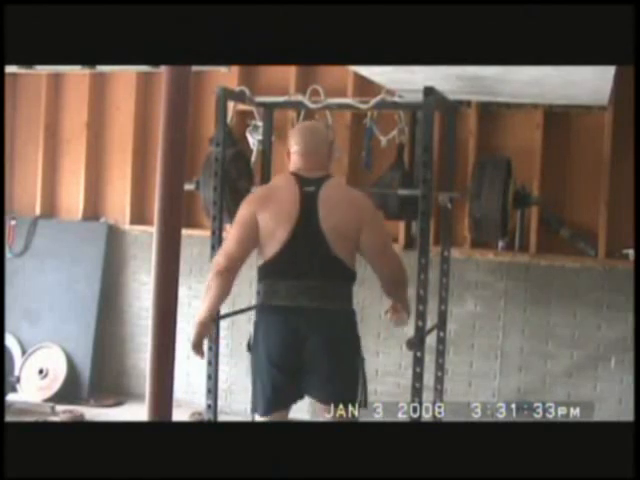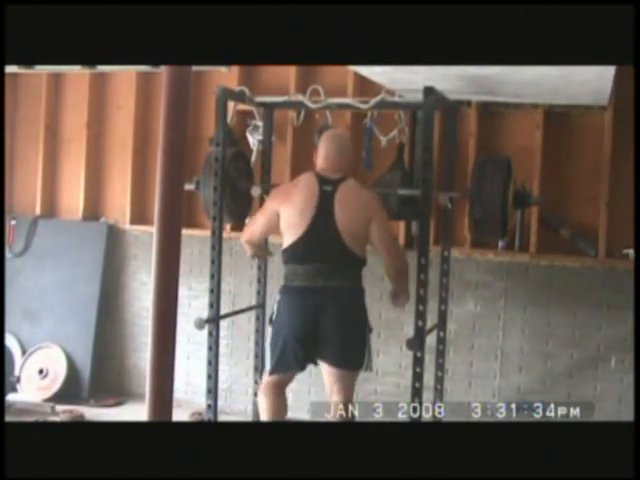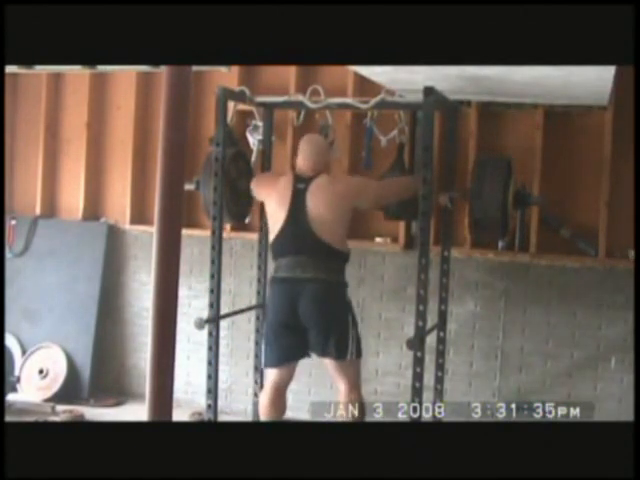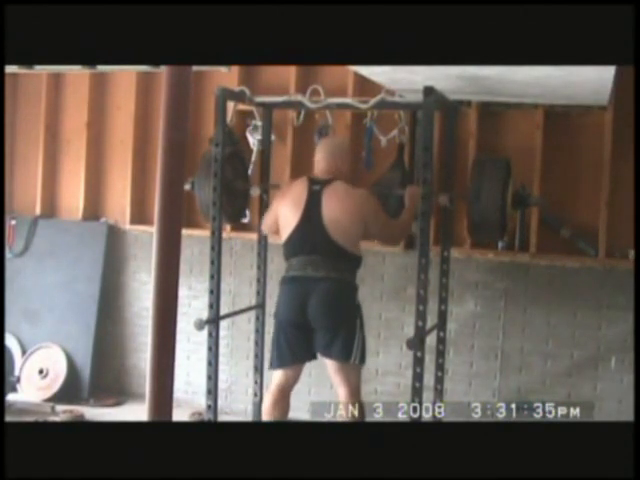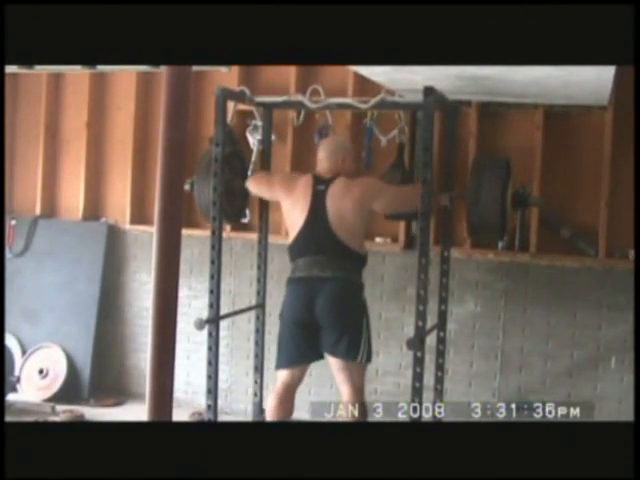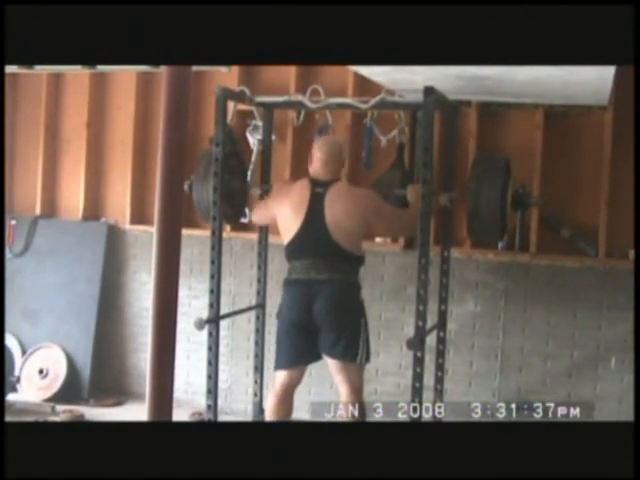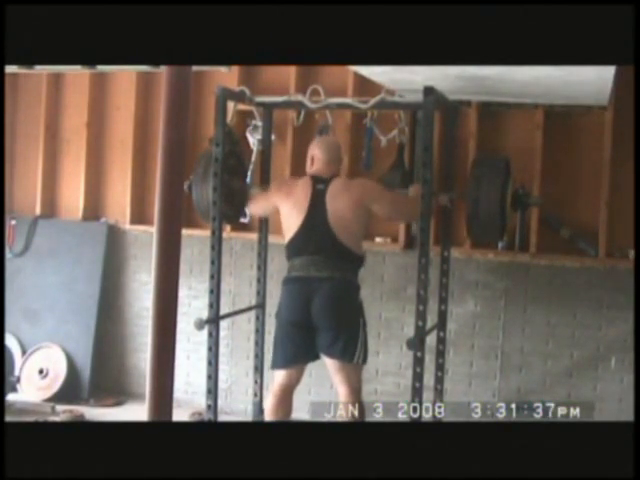
dt=0.7s
person 1, frame 1
left shoulder: (263, 199)
right shoulder: (355, 203)
left elbow: (224, 268)
right elbow: (392, 271)
left wrist: (205, 318)
right wrist: (400, 301)
left hip: (275, 324)
right hip: (332, 325)
left knee: (270, 416)
person 1, frame 2
left shoulder: (287, 193)
right shoulder: (366, 200)
left elbow: (249, 238)
right elbow: (393, 259)
left wrist: (258, 251)
right wrist: (401, 287)
left hip: (296, 302)
right hip: (344, 305)
left knee: (273, 383)
right knee: (341, 398)
person 1, frame 3
left shoulder: (274, 187)
right shoulder: (342, 188)
left elbow: (255, 184)
right elbow: (395, 189)
right wrist: (418, 183)
left hip: (282, 292)
right hip: (325, 293)
left knee: (275, 381)
right knee: (348, 385)
person 1, frame 4
left shoulder: (287, 193)
right shoulder: (358, 199)
left elbow: (267, 227)
right elbow: (394, 235)
right wrist: (411, 206)
left hip: (292, 293)
right hip: (335, 295)
left knee: (281, 381)
right knee: (348, 389)
person 1, frame 5
left shoulder: (291, 187)
right shoulder: (361, 190)
left elbow: (253, 182)
right elbow: (415, 199)
right wrist: (419, 191)
left hip: (299, 293)
right hip: (341, 294)
left knee: (285, 381)
right knee: (351, 387)
person 1, frame 6
left shoulder: (285, 194)
right shoulder: (360, 199)
left elbow: (257, 216)
right elbow: (407, 226)
right wrist: (416, 201)
left hip: (295, 295)
right hip: (339, 297)
left knee: (283, 382)
right knee: (350, 387)
person 1, frame 7
left shoulder: (287, 189)
right shoulder: (359, 191)
left elbow: (253, 207)
right elbow: (409, 210)
right wrist: (418, 197)
left hip: (295, 292)
right hip: (339, 294)
left knee: (283, 382)
right knee: (348, 387)
